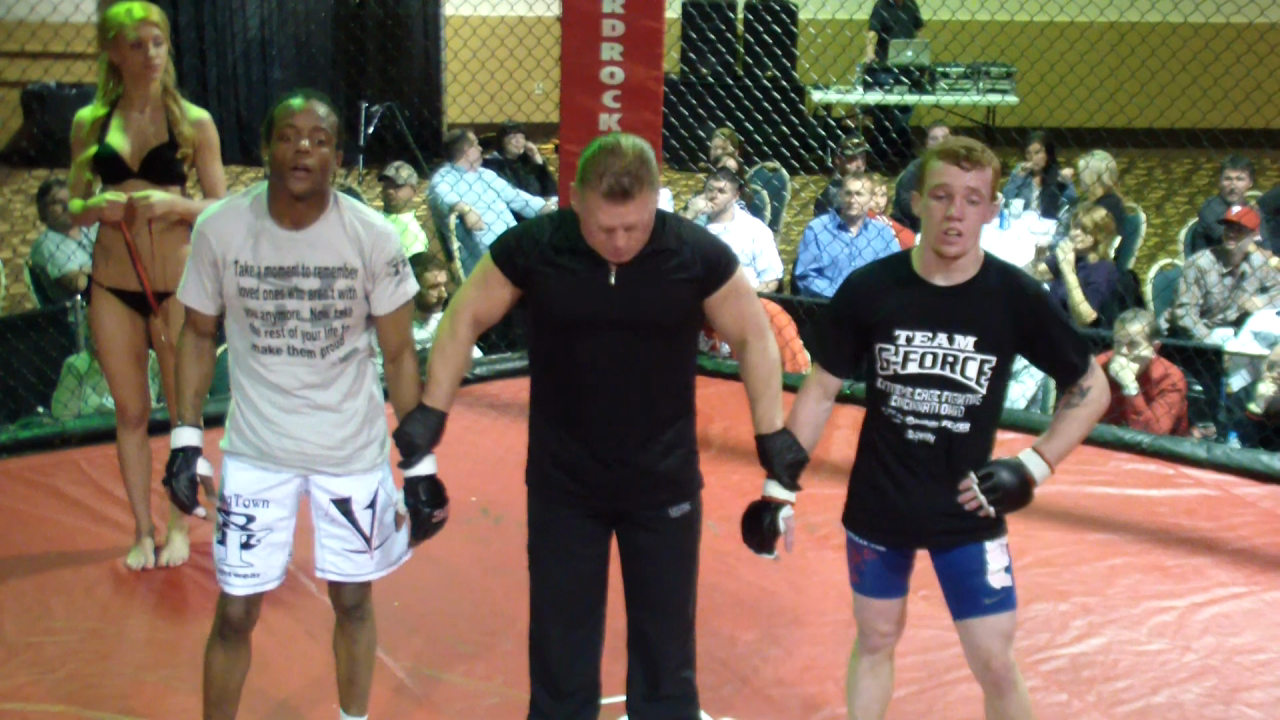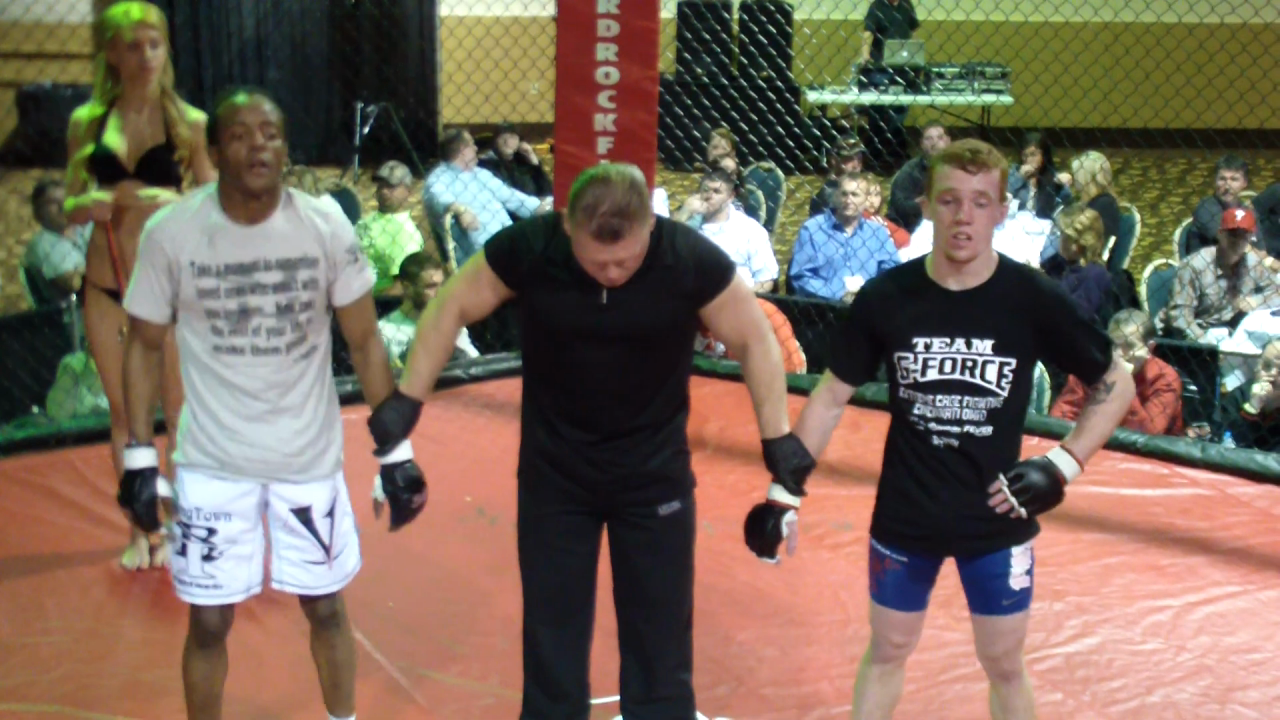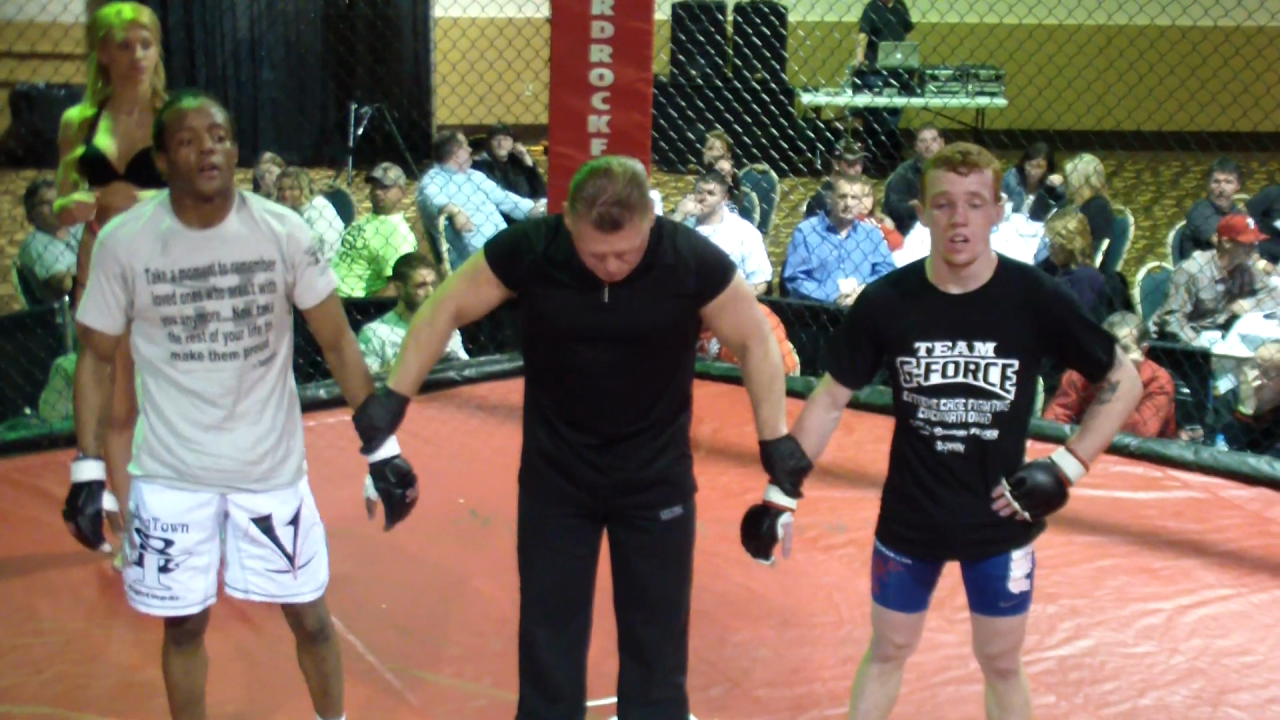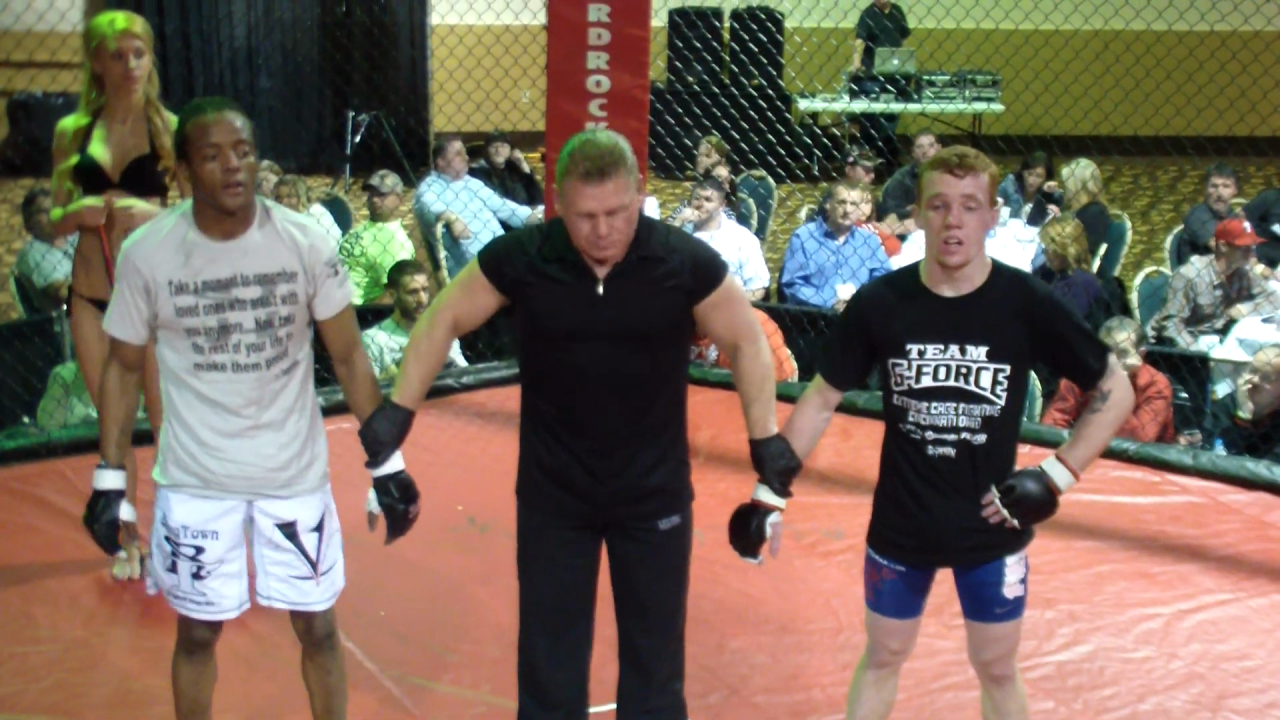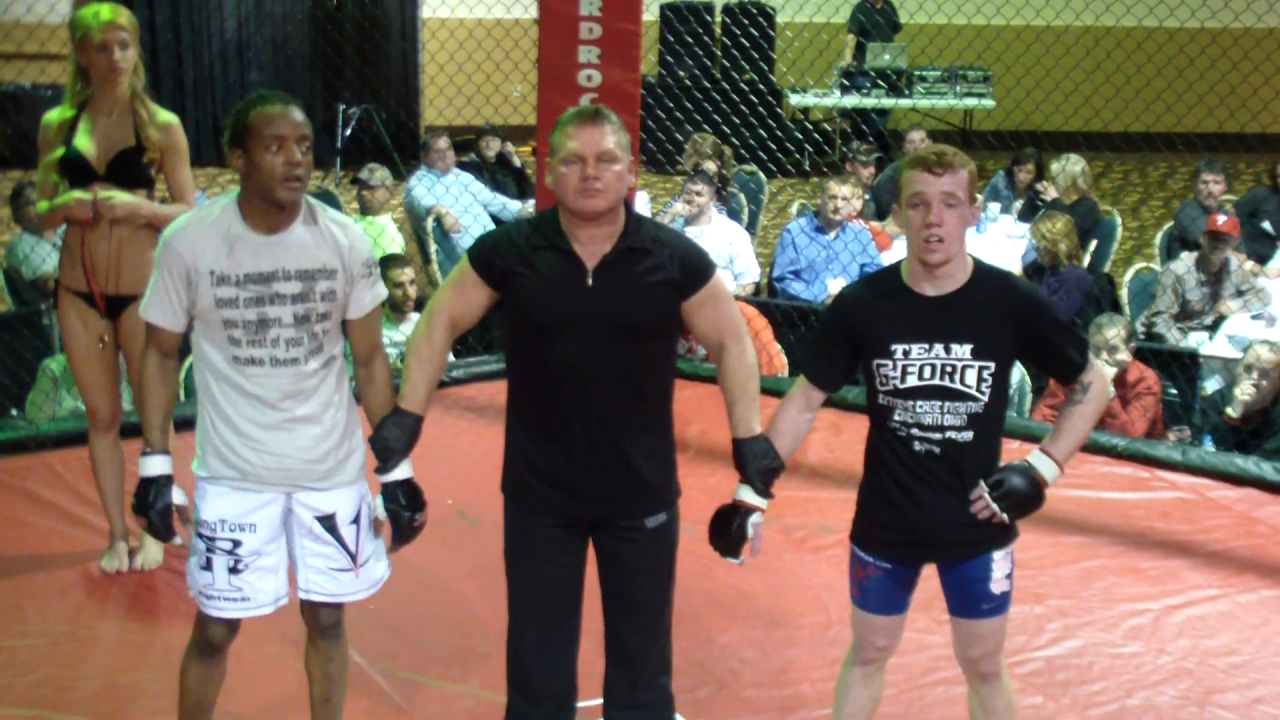
dt=0.4s
person 1, frame 1
left shoulder: (372, 236)
right shoulder: (219, 228)
left elbow: (400, 353)
right elbow: (199, 334)
left wrist: (420, 463)
right wrist: (186, 439)
left hip: (352, 450)
right hip: (255, 451)
left knee: (352, 599)
right knee: (235, 611)
person 1, frame 2
left shoulder: (328, 229)
right shoulder: (169, 234)
left elbow: (364, 342)
right elbow: (144, 347)
left wrist: (395, 450)
right wrist: (139, 458)
left hip: (309, 457)
right hip: (211, 463)
left knee: (325, 606)
right knee: (209, 622)
person 1, frame 3
left shoulder: (283, 231)
right shoulder: (122, 242)
left elbow: (338, 342)
right elbow: (98, 358)
left wrist: (382, 446)
right wrist: (88, 469)
left hip: (272, 466)
right hip: (171, 472)
left knee: (309, 615)
right knee: (183, 623)
person 1, frame 4
left shoulder: (306, 241)
right shoulder: (147, 252)
left elbow: (349, 356)
right elbow: (123, 367)
left wrist: (386, 461)
right wrist: (110, 477)
left hip: (296, 472)
right hip: (196, 479)
left knee: (317, 628)
right knee: (198, 631)
person 1, frame 5
left shoulder: (345, 240)
right shoulder: (188, 241)
left elbow: (369, 361)
right elbow: (160, 355)
left wrist: (397, 468)
right wrist: (155, 465)
left hip: (332, 468)
right hip: (233, 472)
left knee: (327, 619)
right knee: (214, 630)
person 2, frame 1
left shoulder: (697, 253)
right shoulder: (532, 247)
left elbow: (753, 337)
right elbow: (464, 321)
left wrist: (774, 435)
right wrist: (431, 413)
left hip: (663, 482)
right hip: (562, 483)
left knee: (665, 641)
right knee: (560, 641)
person 2, frame 2
left shoulder: (692, 258)
right shoulder: (526, 248)
left elbow: (755, 341)
right elbow: (449, 311)
left wrist: (778, 439)
right wrist: (405, 402)
left hip: (656, 475)
right hip: (553, 476)
left knee: (660, 637)
right knee: (552, 637)
person 2, frame 3
left shoulder: (694, 260)
right shoulder: (526, 249)
left elbow: (755, 342)
right elbow: (443, 311)
left wrist: (776, 440)
right wrist: (393, 397)
left hip: (656, 481)
right hip: (554, 479)
left knee: (657, 641)
right knee: (548, 641)
person 2, frame 4
left shoulder: (687, 261)
right shoulder: (519, 256)
left elbow: (747, 344)
right elbow: (442, 322)
left wrist: (765, 440)
right wrist: (399, 411)
left hip: (655, 492)
right hip: (553, 492)
left knee: (654, 649)
right knee: (549, 653)
person 2, frame 5
left shoulder: (675, 258)
right shoulder: (507, 250)
left elbow: (731, 342)
right elbow: (439, 324)
left wrist: (748, 440)
right wrist: (406, 416)
left hip: (643, 491)
right hip: (538, 492)
left knee: (642, 646)
right knee: (537, 650)
person 3, frame 1
left shoulder: (1017, 296)
right shoulder: (868, 288)
left elbow: (1092, 388)
right elbow: (821, 389)
left wrist: (1031, 466)
right wrist: (780, 487)
left hip: (969, 512)
right hip: (876, 506)
left knee: (996, 667)
right knee: (875, 643)
person 3, frame 2
left shoulder: (1034, 298)
right shoulder: (884, 297)
left elbow: (1116, 384)
right elbow: (831, 396)
left wrist: (1061, 465)
right wrist: (786, 491)
left hip: (997, 518)
right hip: (903, 514)
left knee: (1003, 663)
right knee: (888, 651)
person 3, frame 3
left shoulder: (1035, 297)
right shoulder: (884, 300)
left elbow: (1123, 381)
right elbow: (829, 399)
left wrist: (1066, 467)
right wrist: (782, 493)
left hip: (999, 520)
right hip: (907, 516)
left knee: (1000, 662)
right knee: (887, 651)
person 3, frame 4
left shoulder: (1029, 303)
right shoulder: (878, 303)
left elbow: (1115, 391)
right elbow: (821, 400)
left wrist: (1056, 476)
right wrist: (771, 493)
left hip: (991, 528)
right hip: (899, 523)
left knee: (996, 669)
right knee: (882, 657)
person 3, frame 5
left shoulder: (1012, 301)
right shoulder: (860, 304)
left elbow: (1092, 385)
right elbow: (805, 401)
left wrist: (1042, 468)
right wrist: (754, 493)
left hip: (976, 523)
right hip: (884, 520)
left knee: (983, 665)
right knee: (869, 653)
person 4, frame 1
left shoulder: (193, 121)
right shoulder: (89, 122)
right elbow: (73, 207)
left wrist: (174, 203)
right wrist: (96, 206)
left hip: (179, 283)
right hip: (112, 285)
right knee: (130, 413)
left ankle: (179, 525)
right ankle: (142, 531)
person 4, frame 2
left shoulder: (189, 121)
right shoulder: (85, 121)
right elbow: (69, 205)
left wrist: (171, 202)
right wrist: (86, 206)
right hip: (106, 284)
left knee: (178, 410)
right knee: (124, 413)
right ankle: (139, 532)
person 4, frame 3
right shoulder: (77, 122)
right elbow: (59, 208)
left wrist: (158, 203)
right wrist: (73, 207)
right knee: (115, 414)
right ankle: (126, 526)
person 4, frame 4
left shoulder: (172, 131)
right shoulder: (71, 131)
right elbow: (54, 221)
left wrist: (150, 213)
right wrist: (77, 213)
right hip: (91, 295)
left knee: (165, 422)
right ankle: (124, 540)
person 4, frame 5
left shoulder: (162, 124)
right shoulder: (57, 124)
left elbow: (188, 212)
right elbow: (41, 214)
left wrist: (135, 205)
right wrist: (64, 206)
left hip: (144, 287)
right hip: (79, 288)
right knee: (101, 417)
left ankle: (152, 530)
right ankle: (115, 534)
